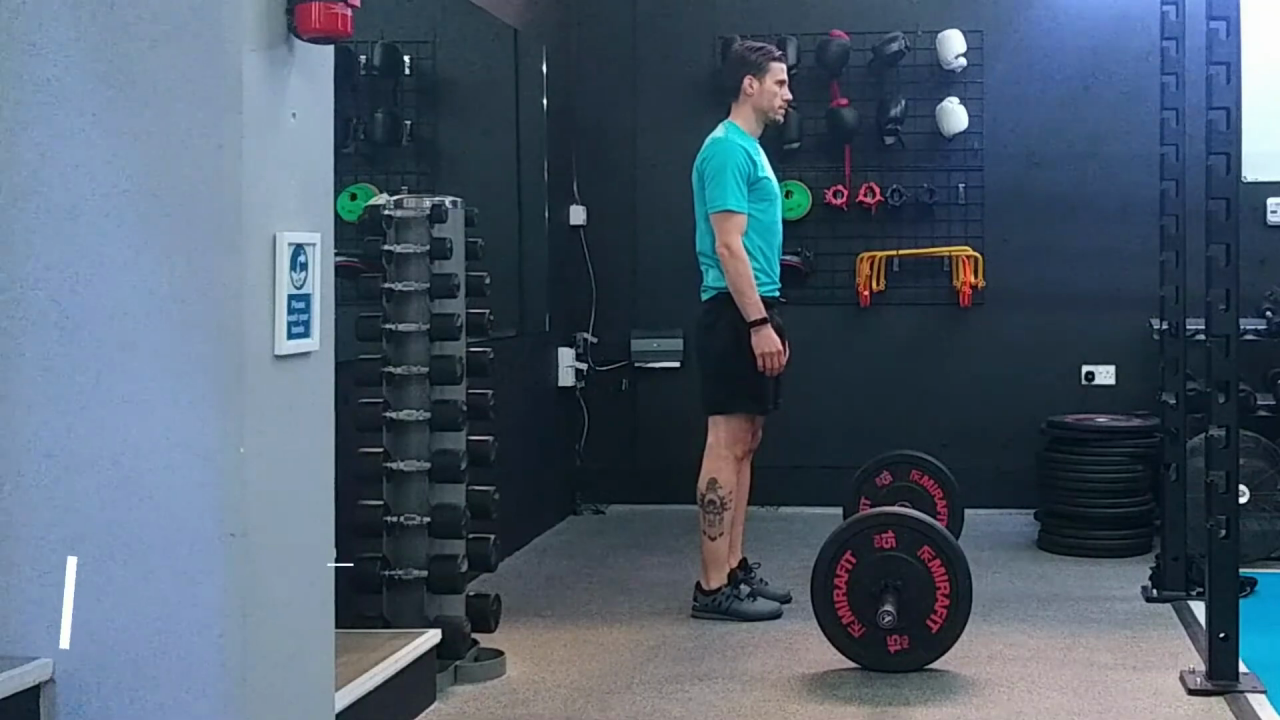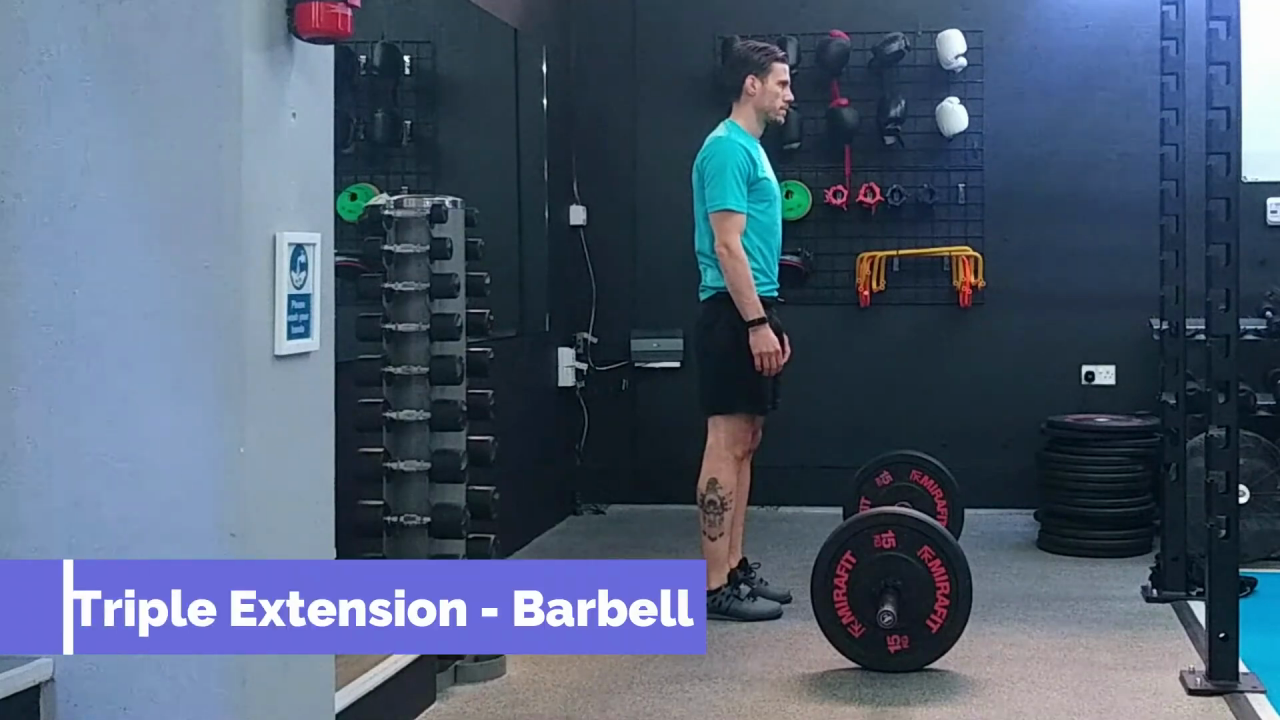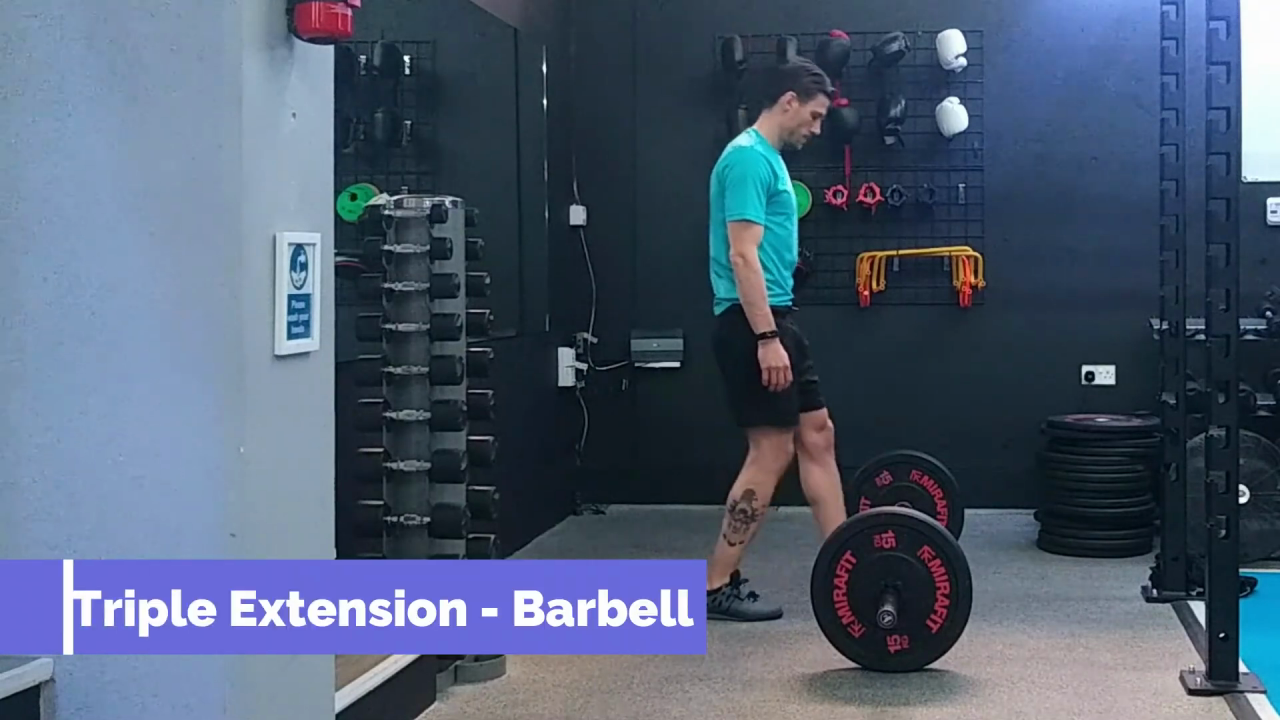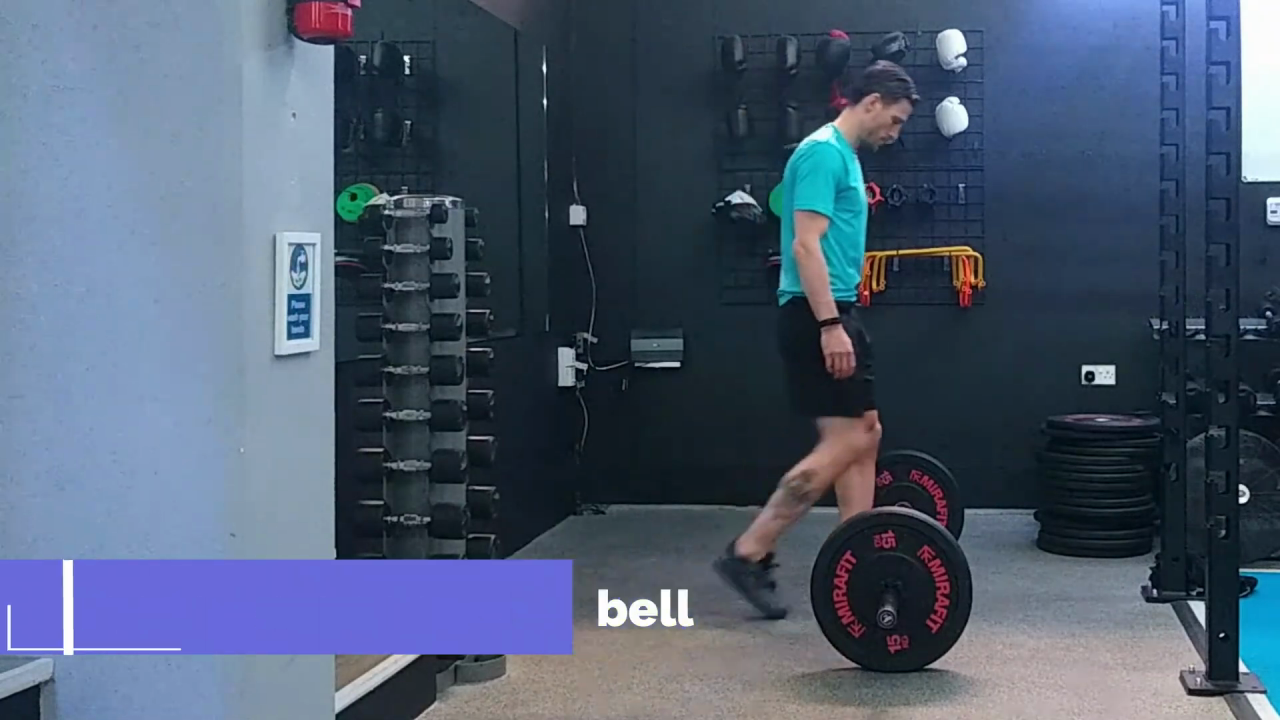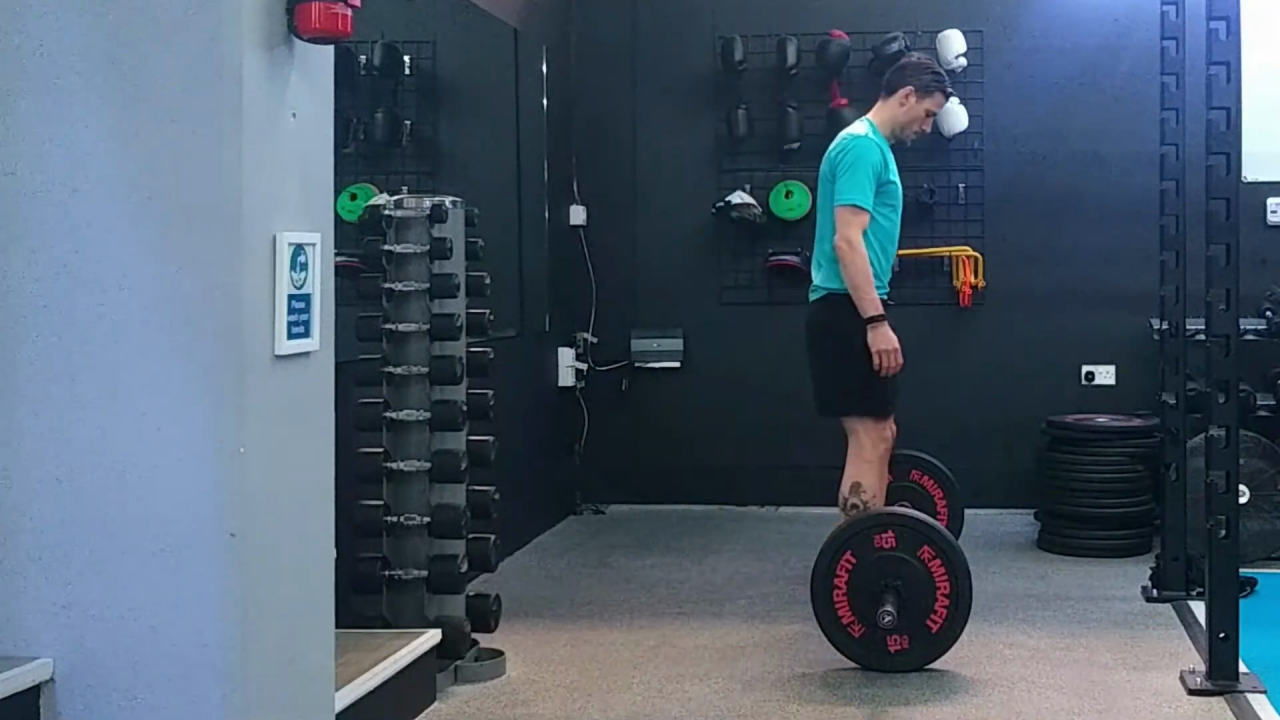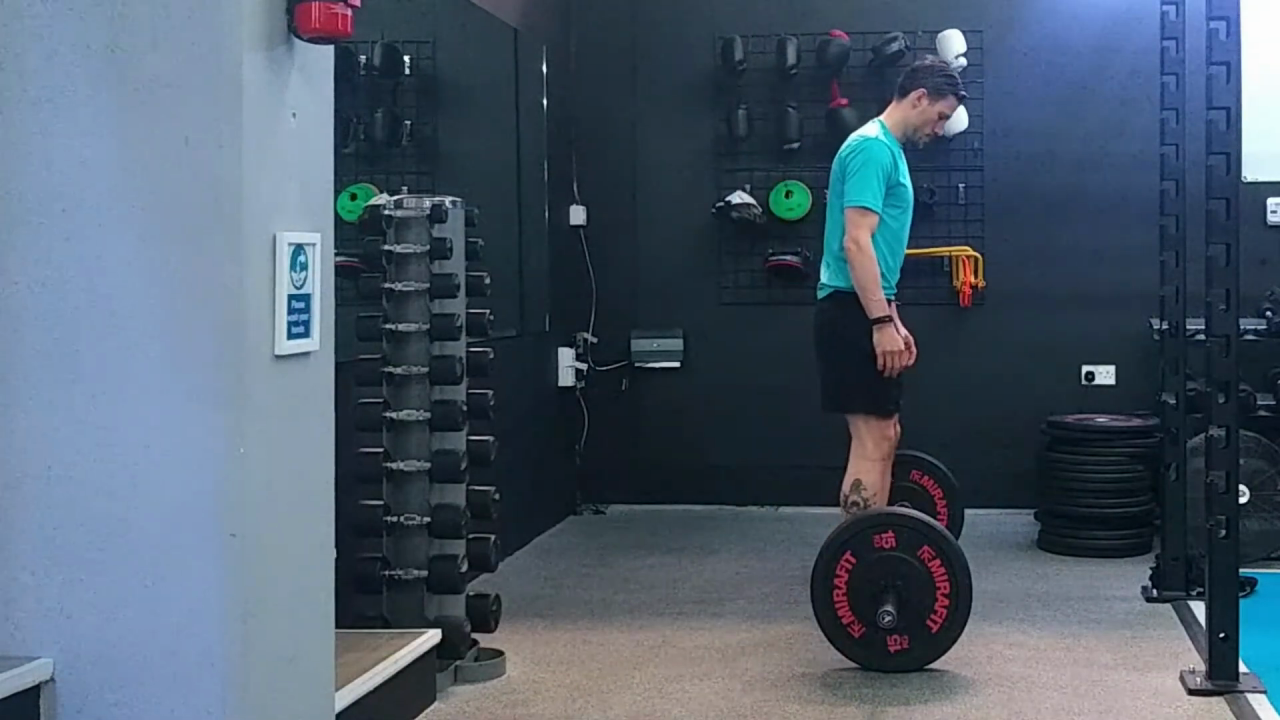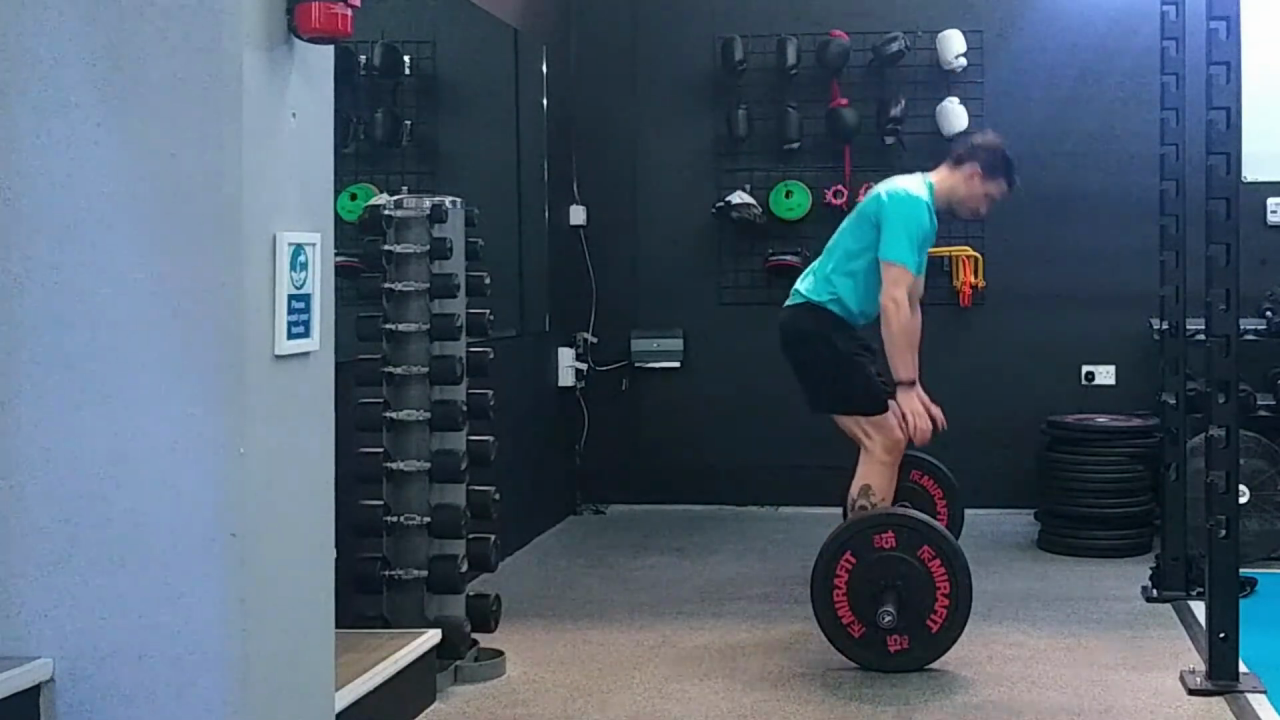
dt=0.5s
person 1, frame 1
left shoulder: (748, 148)
right shoulder: (728, 148)
right elbow: (729, 247)
left wrist: (766, 319)
right wrist: (758, 322)
left hip: (751, 312)
right hip: (736, 314)
left knee: (745, 444)
right knee: (727, 446)
left ankle: (735, 566)
right ankle: (713, 585)
person 1, frame 2
left shoulder: (750, 148)
right shoulder: (728, 148)
right elbow: (727, 246)
left wrist: (769, 321)
right wrist: (757, 323)
left hip: (752, 312)
right hip: (734, 315)
left knee: (744, 445)
right knee: (727, 447)
left ankle: (734, 567)
right ankle: (715, 586)
person 1, frame 3
left shoulder: (766, 157)
right shoulder: (748, 158)
right elbow: (743, 256)
right wrist: (766, 338)
left hip: (774, 320)
right hip: (752, 326)
left knee: (817, 438)
right knee: (773, 451)
right ankle: (717, 586)
person 1, frame 4
left shoulder: (844, 156)
right shoulder: (822, 152)
right elbow: (805, 244)
left wrist: (838, 323)
right wrist: (829, 324)
left hip: (833, 313)
right hip: (815, 320)
left knee: (865, 435)
right knee: (845, 443)
right ankle: (748, 554)
person 1, frame 5
left shoulder: (872, 147)
right shoulder: (861, 146)
right elbow: (847, 241)
left wrist: (875, 317)
right wrist: (876, 321)
left hip: (854, 313)
right hip: (847, 313)
left knee: (878, 438)
right knee: (871, 441)
person 1, frame 6
left shoulder: (886, 149)
right shoulder: (873, 147)
right elbow: (856, 243)
left wrist: (893, 321)
right wrist: (884, 323)
left hip: (865, 312)
right hip: (853, 312)
left knee: (884, 435)
right knee: (873, 441)
person 1, frame 7
left shoulder: (918, 203)
right shoulder: (910, 202)
left elbow: (910, 305)
right elbow: (892, 301)
left wrist: (915, 387)
right wrist: (905, 387)
left hip: (832, 321)
right hip: (816, 320)
left knee: (890, 437)
right knee: (884, 440)
